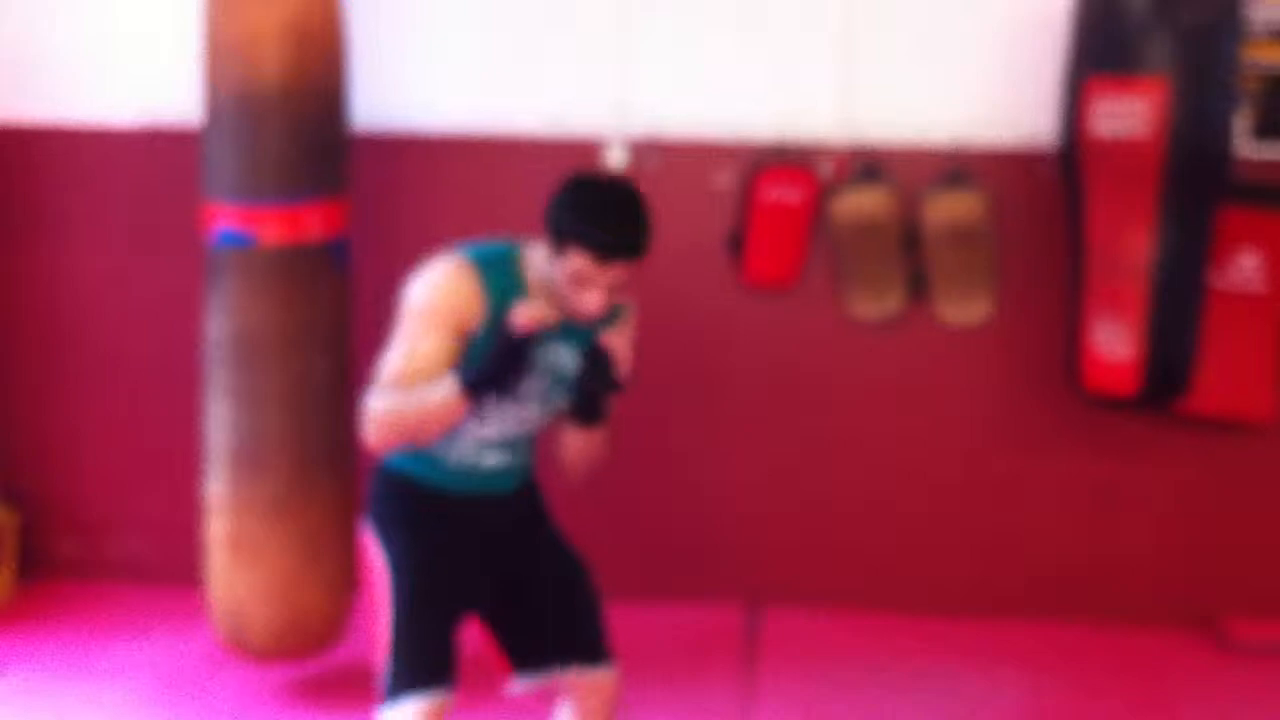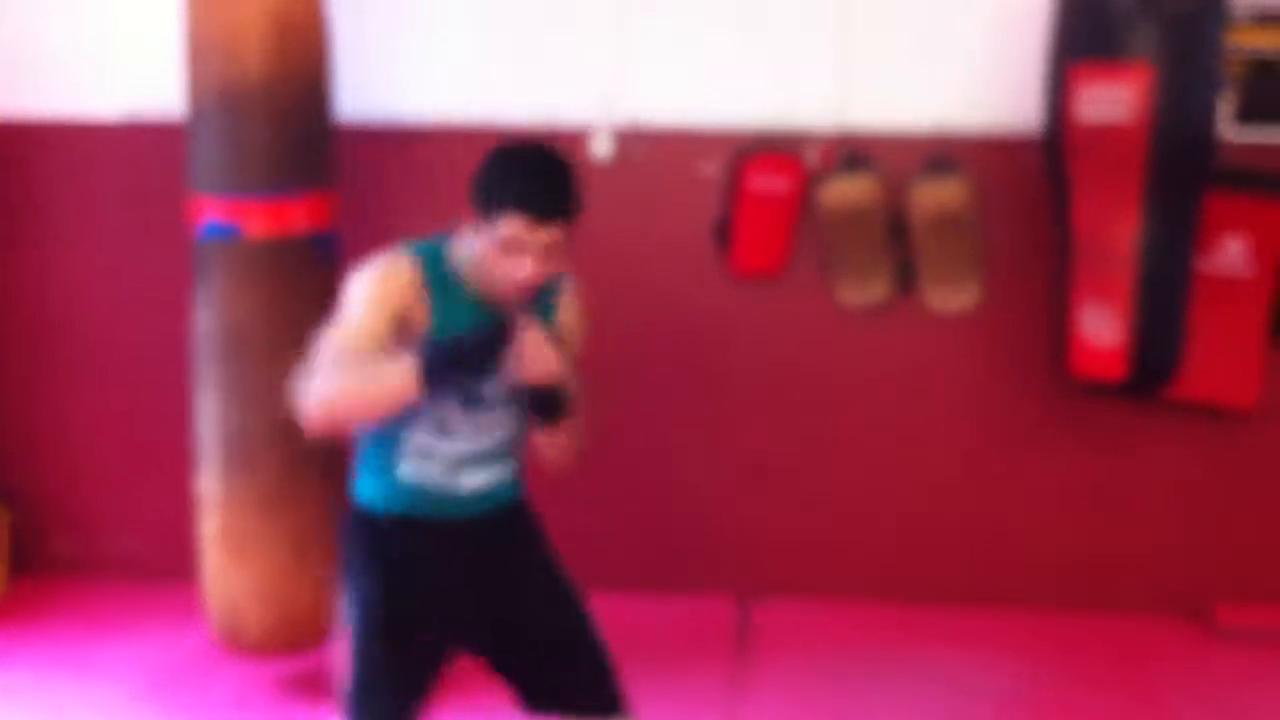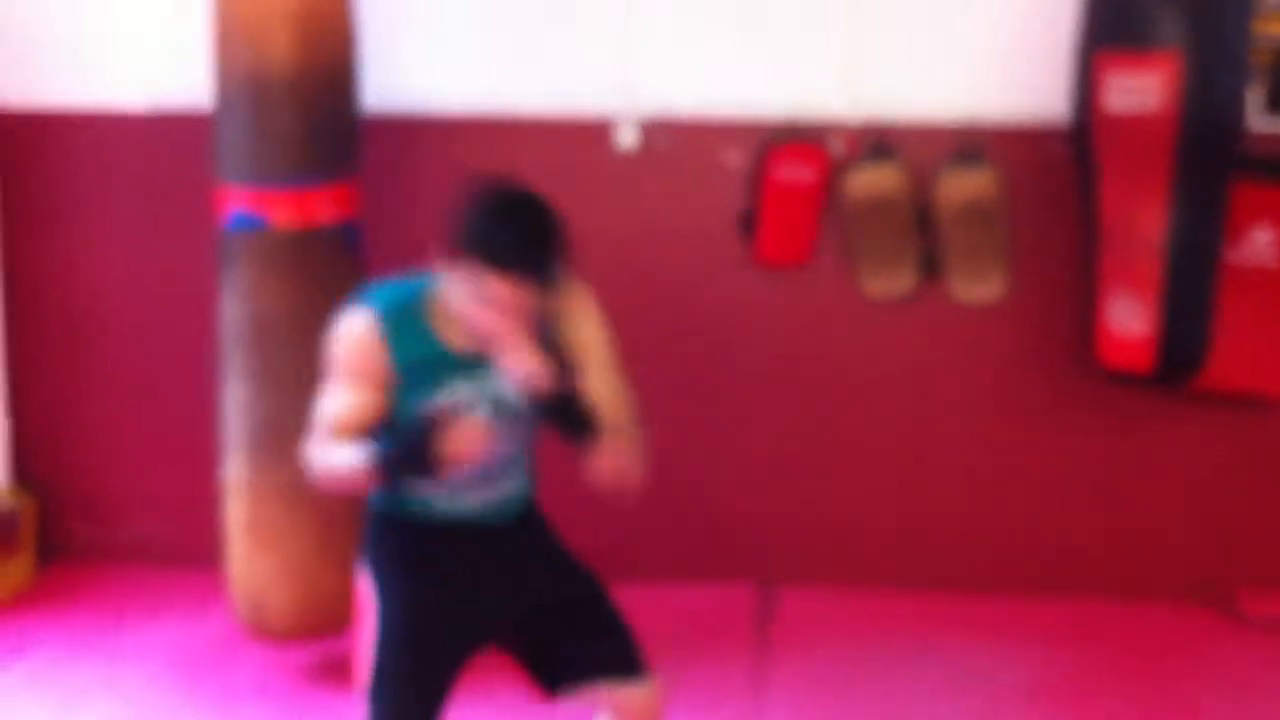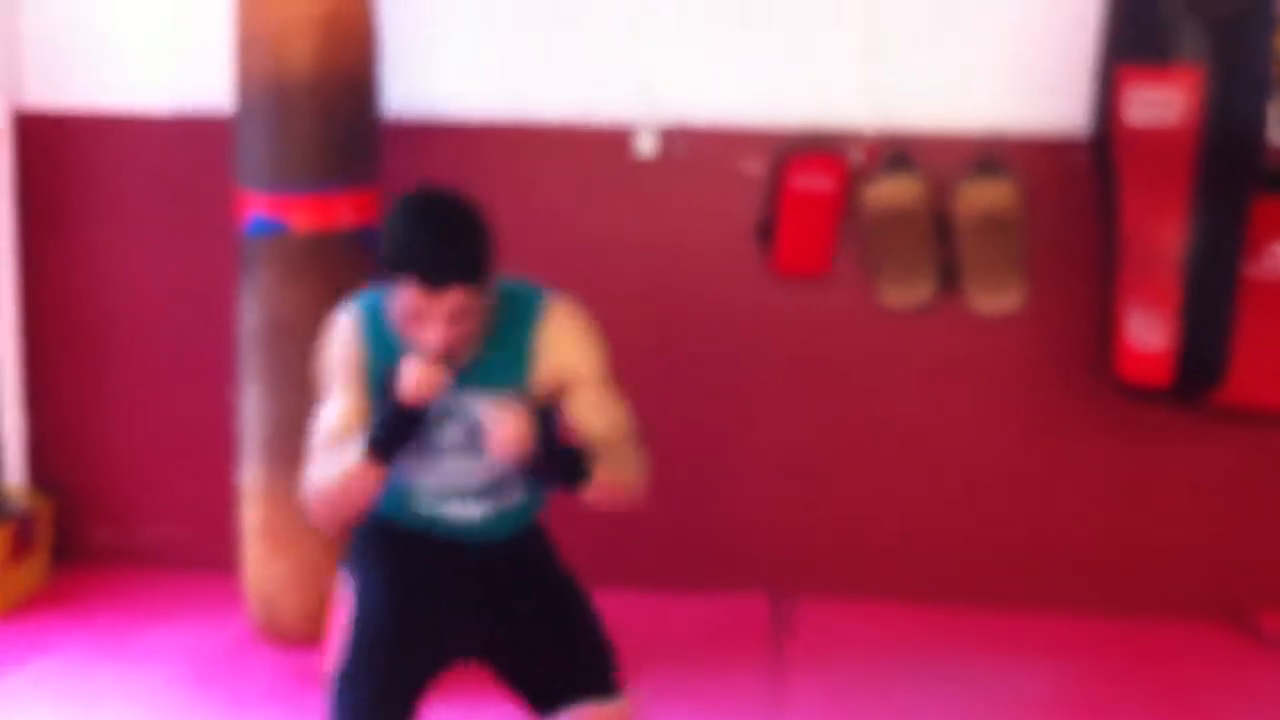
dt=0.5s
person 1, frame 1
left shoulder: (610, 316)
right shoulder: (457, 284)
left elbow: (579, 461)
right elbow: (380, 426)
left wrist: (592, 397)
right wrist: (487, 373)
left hip: (510, 506)
right hip: (419, 504)
person 1, frame 2
left shoulder: (555, 299)
right shoulder: (393, 281)
left elbow: (554, 456)
right elbow: (317, 405)
left wrist: (552, 396)
right wrist: (455, 356)
left hip: (502, 535)
right hip: (397, 545)
person 1, frame 3
left shoulder: (567, 314)
right shoulder: (372, 331)
left elbow: (626, 472)
right elbow: (323, 455)
left wrist: (566, 407)
right wrist: (393, 456)
left hip: (514, 534)
right hip: (416, 545)
person 1, frame 4
left shoulder: (556, 329)
right shoulder: (356, 331)
left elbow: (630, 477)
right elbow: (323, 505)
left wrist: (552, 457)
right wrist: (384, 436)
left hip: (512, 557)
right hip: (403, 558)
